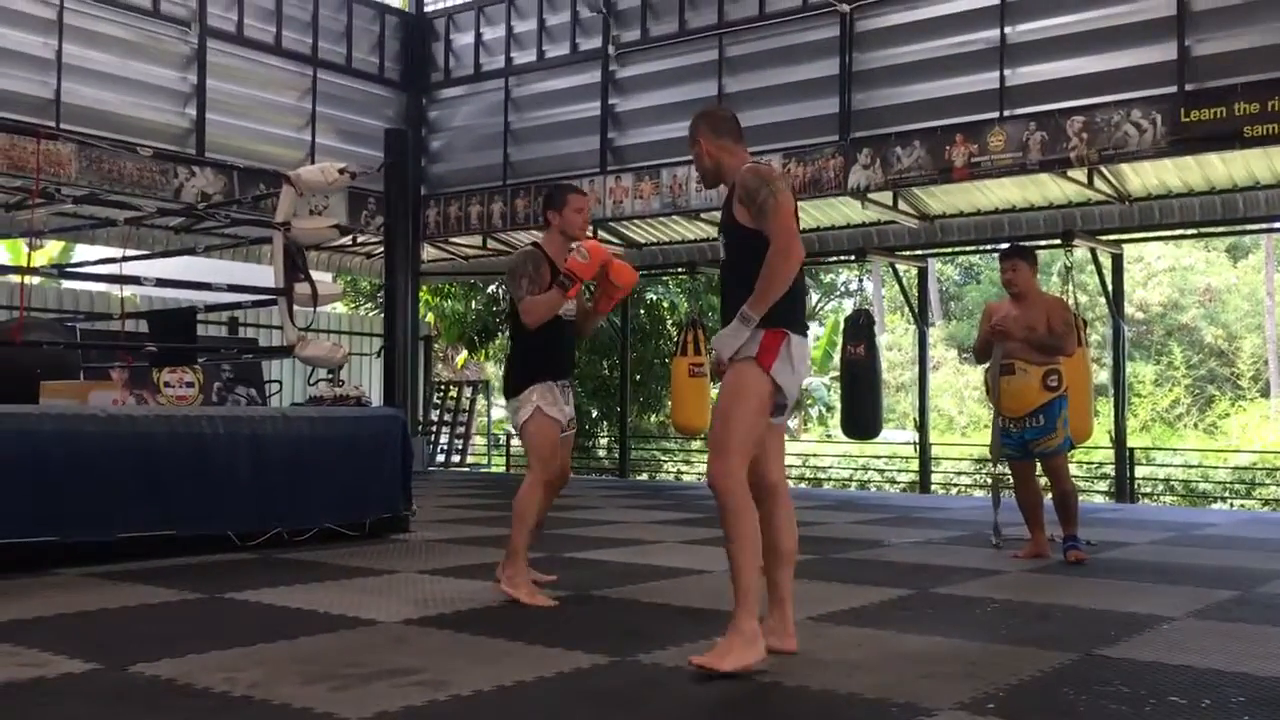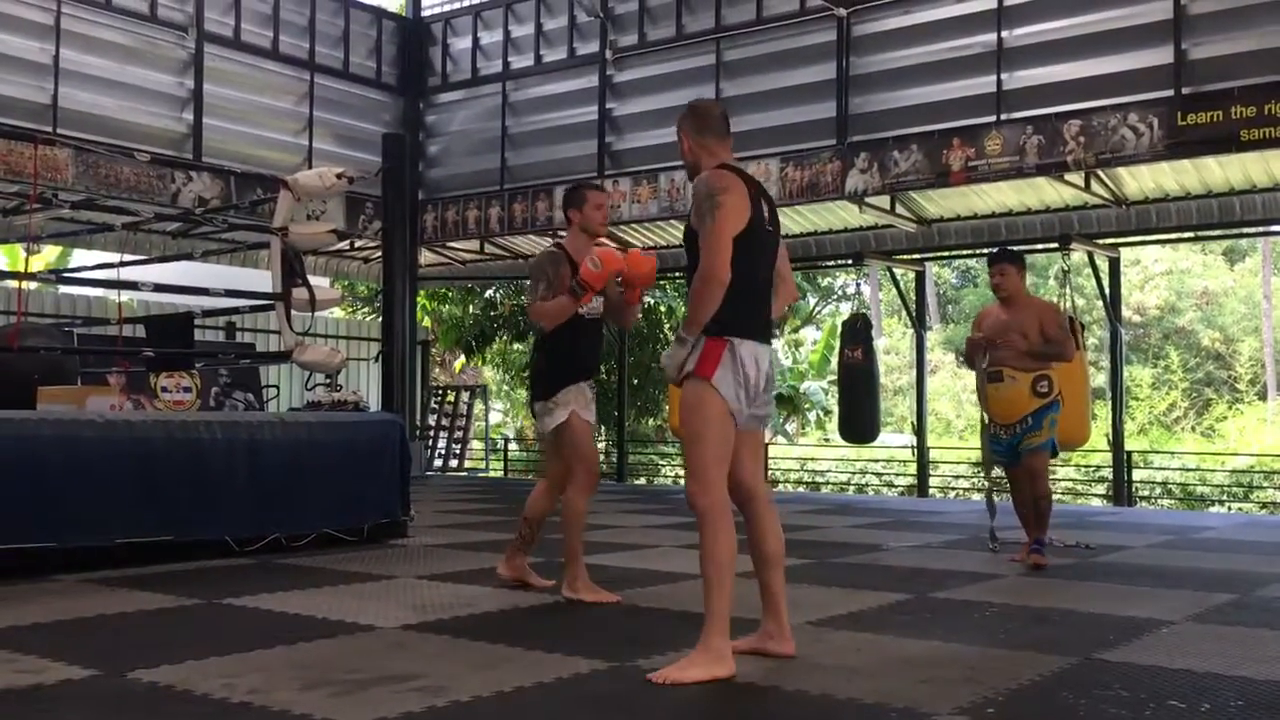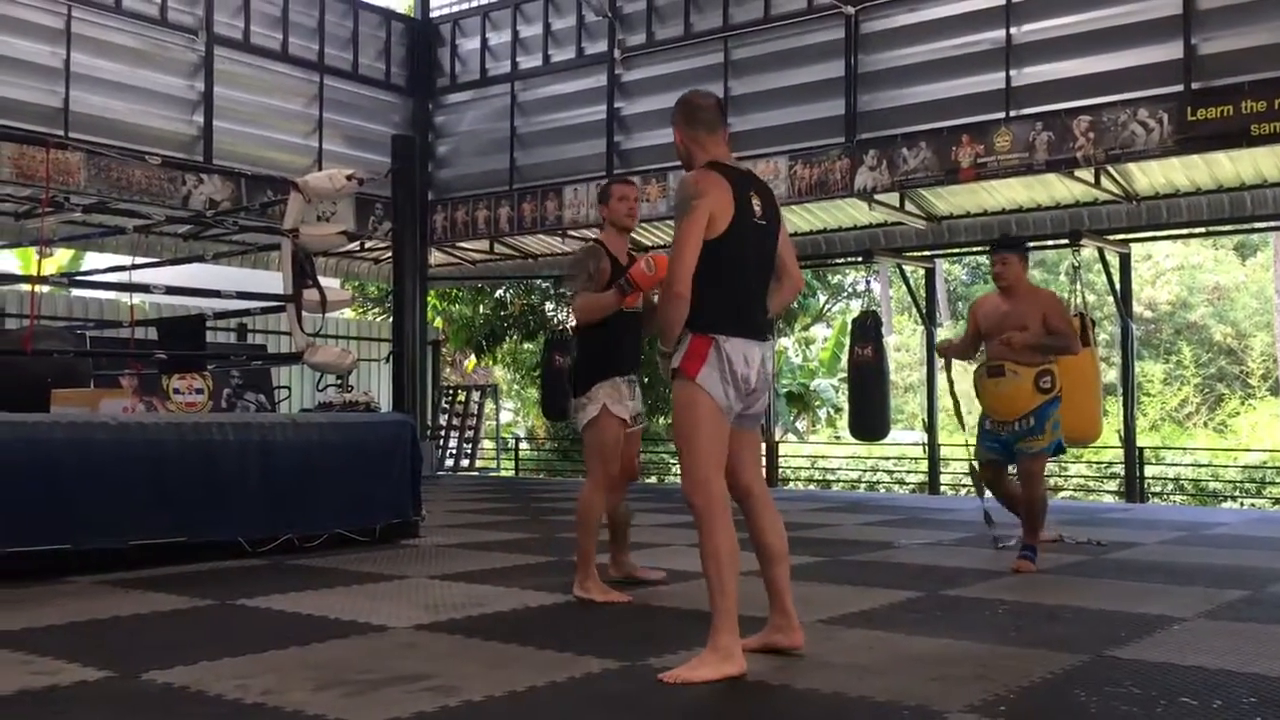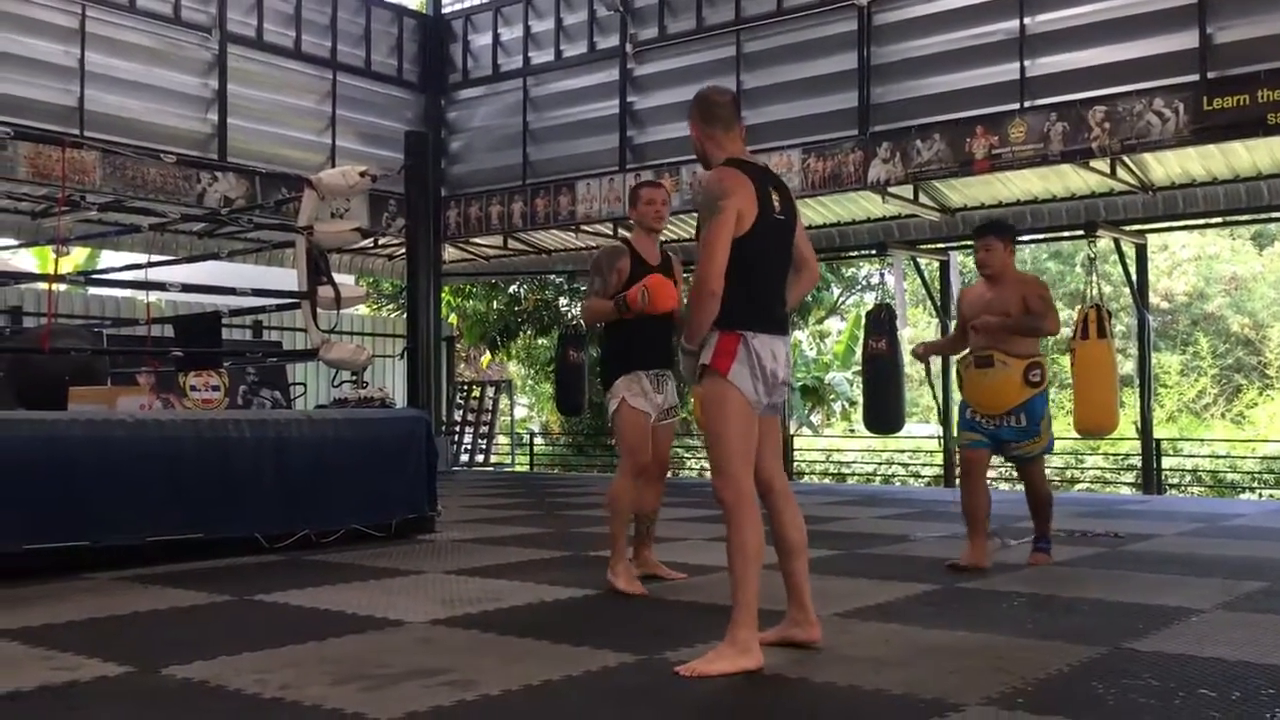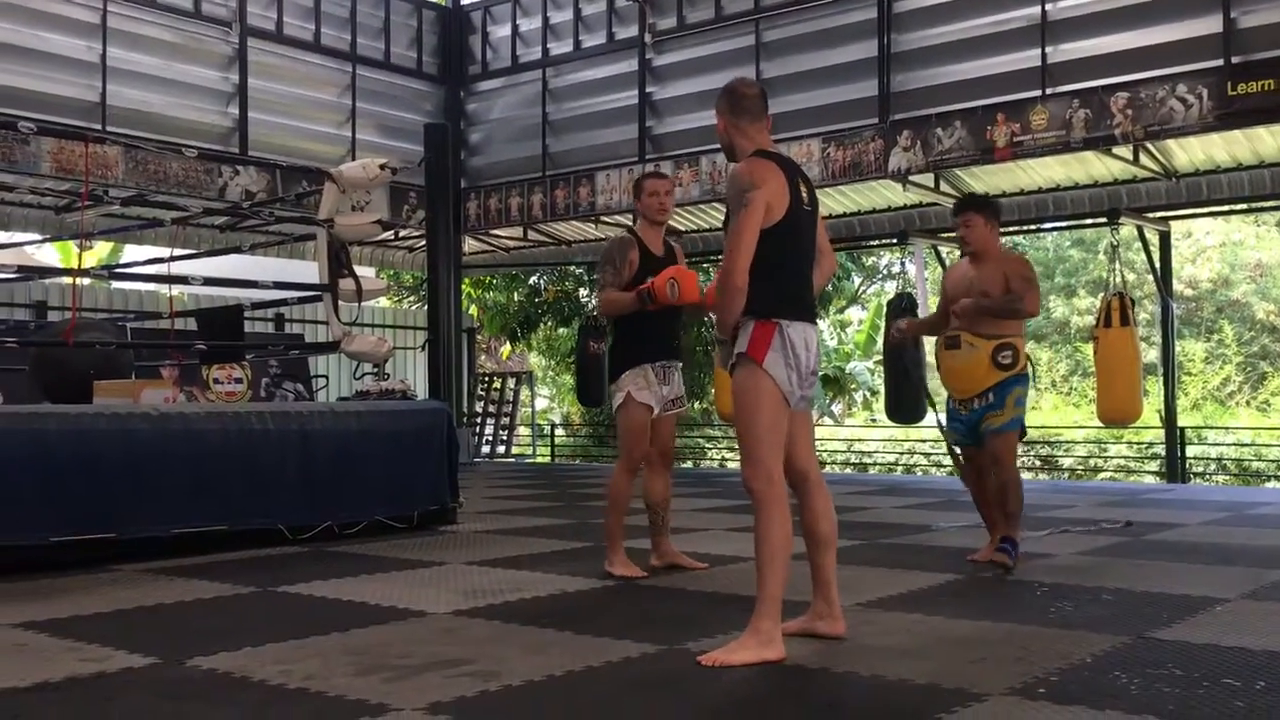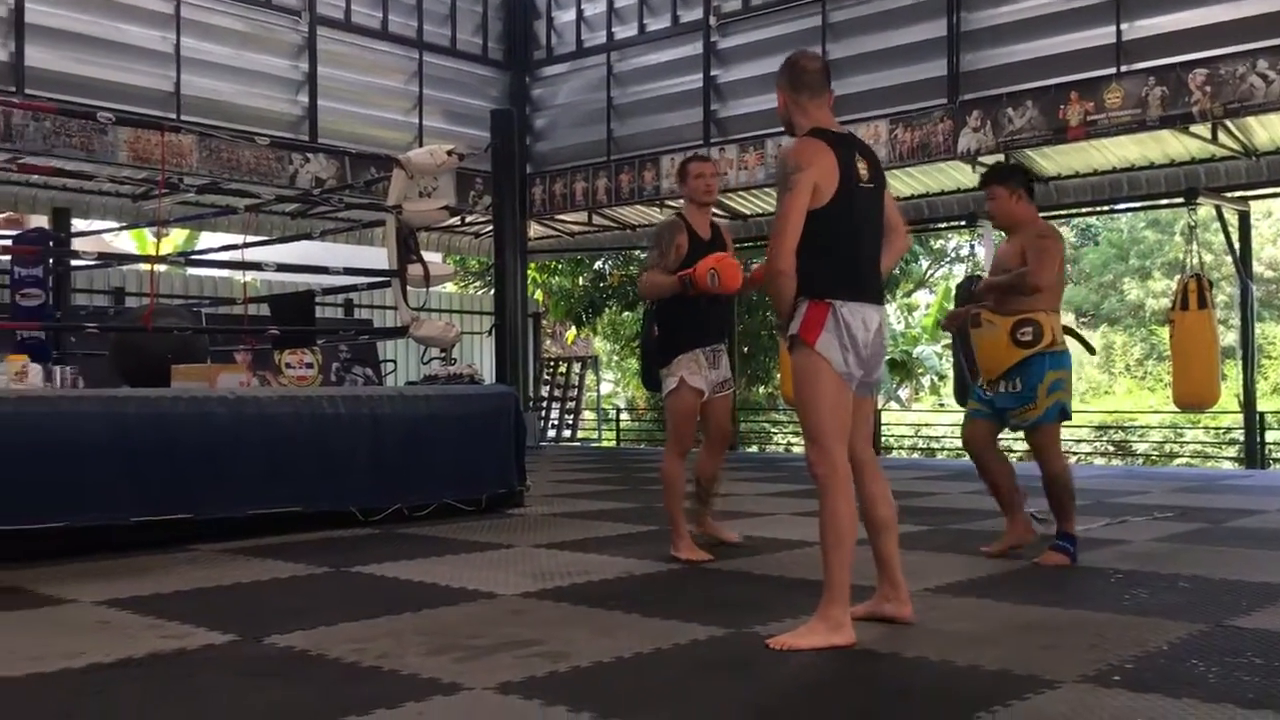
dt=0.4s
person 1, frame 1
left shoulder: (756, 178)
right shoulder: (743, 195)
left elbow: (789, 250)
left wrist: (740, 323)
right wrist: (736, 337)
left hip: (768, 342)
right hip: (760, 345)
left knee: (726, 473)
right knee: (768, 484)
left ankle: (747, 625)
right ankle: (779, 624)
person 1, frame 2
left shoulder: (713, 185)
right shoulder: (756, 193)
left elbow: (715, 272)
right elbow: (785, 288)
left wrist: (682, 342)
left hip: (721, 351)
right hip: (753, 351)
left knee: (707, 497)
right knee: (751, 491)
left ankle: (714, 648)
right ankle: (775, 628)
person 1, frame 3
left shoulder: (699, 185)
right shoulder: (760, 192)
left elbow: (678, 285)
right elbow: (790, 279)
left wrist: (667, 345)
left hip: (711, 349)
right hip: (755, 351)
left knee: (706, 495)
right knee: (749, 488)
left ankle: (725, 647)
right ankle: (784, 623)
person 1, frame 4
left shoulder: (721, 184)
right shoulder: (775, 186)
left elbow: (710, 283)
right elbow: (807, 269)
left wrist: (689, 345)
left hip: (734, 346)
right hip: (773, 344)
left knee: (734, 490)
right knee: (771, 482)
left ankle: (742, 641)
right ankle: (801, 617)
person 1, frame 5
left shoulder: (750, 175)
right shoulder: (795, 175)
left elbow: (736, 275)
right elbow: (823, 258)
left wrist: (724, 333)
left hip: (767, 334)
right hip: (800, 332)
left knee: (765, 480)
right knee: (804, 473)
left ankle: (766, 631)
right ankle: (826, 609)
person 1, frame 6
left shoulder: (801, 154)
right shoulder: (862, 154)
left elbow: (782, 261)
right elbow: (897, 234)
left wrist: (786, 315)
left hip: (826, 316)
right hip: (869, 315)
left knee: (828, 464)
right knee: (860, 458)
left ankle: (834, 617)
right ankle: (892, 592)
person 2, frame 1
left shoulder: (576, 261)
right shoulder: (528, 260)
left elbow: (582, 327)
right elbow: (530, 316)
left wrist: (608, 296)
right wrist: (570, 280)
left hip: (560, 382)
right hip: (531, 382)
left knee: (555, 477)
right knee: (542, 471)
left ankle: (514, 560)
right ankle: (515, 575)
person 2, frame 2
left shoulder: (597, 266)
right shoulder: (552, 261)
left elbow: (625, 319)
right elbow: (542, 318)
right wrist: (582, 286)
left hip: (579, 383)
right hip: (558, 384)
left knee: (558, 479)
right knee: (586, 473)
left ankle: (515, 559)
right ankle: (575, 577)
person 2, frame 3
left shoulder: (633, 259)
right shoulder: (592, 256)
right elbow: (582, 311)
right wrist: (629, 286)
left hip: (626, 378)
right hip: (598, 379)
left knee: (626, 473)
right knee: (604, 475)
left ankle: (620, 559)
right ankle: (586, 577)
person 2, frame 4
left shoulder: (671, 262)
right shoulder: (615, 256)
left elbow: (678, 318)
right elbow: (589, 311)
right wrist: (627, 302)
left hip: (663, 373)
right hip: (627, 373)
left knee: (658, 468)
right knee: (635, 462)
left ankle: (643, 556)
right ankle: (617, 562)
person 2, frame 5
left shoulder: (675, 251)
right shoulder: (623, 247)
right elbow: (605, 303)
right wrist: (648, 295)
left hip: (669, 365)
right hip: (633, 365)
left knee: (663, 459)
right knee: (633, 458)
left ankle: (662, 547)
right ankle: (614, 551)
person 2, frame 6
left shoulder: (721, 234)
right shoulder: (672, 230)
left elbow: (733, 282)
right elbow: (647, 285)
right wrist: (689, 281)
left hip: (716, 348)
right hip: (683, 351)
left knee: (720, 438)
right knee: (681, 444)
left ankle: (703, 516)
right ankle: (680, 537)
person 3, frame 1
left shoulder: (1053, 305)
right shoulder: (993, 309)
left elbow: (1068, 346)
right elbow: (979, 356)
left wrist: (1022, 335)
right wrist: (988, 338)
left hip: (1044, 400)
right hip: (1008, 404)
left knee: (1057, 470)
right knee: (1021, 474)
left ankle: (1071, 539)
right ankle: (1038, 540)
person 3, frame 2
left shoulder: (1044, 310)
right shoulder: (984, 316)
left elbow: (1067, 351)
right elbow: (974, 364)
left wrist: (1026, 347)
right wrist: (972, 349)
left hip: (1037, 403)
right hip: (1000, 408)
left knee: (1035, 470)
right knee: (1015, 477)
left ankle: (1039, 543)
right ankle: (1032, 541)
person 3, frame 3
left shoulder: (1046, 300)
right shoulder: (981, 306)
left elbow: (1073, 344)
right elbow: (969, 347)
left wrist: (1028, 340)
right wrist: (950, 348)
left hip: (1036, 400)
right hip: (996, 403)
left knee: (1031, 473)
right knee: (991, 474)
left ankle: (1029, 547)
right ankle: (1031, 524)
person 3, frame 4
left shoulder: (1030, 286)
right shoulder: (968, 295)
left elbow: (1050, 324)
right elbow: (960, 339)
left wrist: (1000, 324)
right wrist: (930, 348)
left hip: (1021, 395)
right hip: (977, 396)
left knee: (1032, 472)
right knee: (970, 467)
left ankle: (1042, 538)
right ankle: (978, 549)
person 3, frame 5
left shoulder: (1013, 265)
right shoulder: (954, 273)
left elbow: (1030, 305)
right elbow: (942, 320)
left wrist: (978, 306)
right wrist: (912, 326)
left hip: (1002, 377)
right hip: (963, 382)
left knee: (1000, 455)
right knee: (974, 462)
left ankle: (1008, 542)
right ankle: (997, 538)
person 3, frame 6
left shoulder: (1042, 236)
right shoulder: (1007, 243)
left elbow: (1036, 280)
left wrist: (989, 284)
right wrist: (967, 315)
left hip: (1035, 358)
right hip: (1002, 362)
left knee: (1045, 447)
right knee: (975, 438)
left ankle: (1066, 537)
right ankle: (1017, 523)
